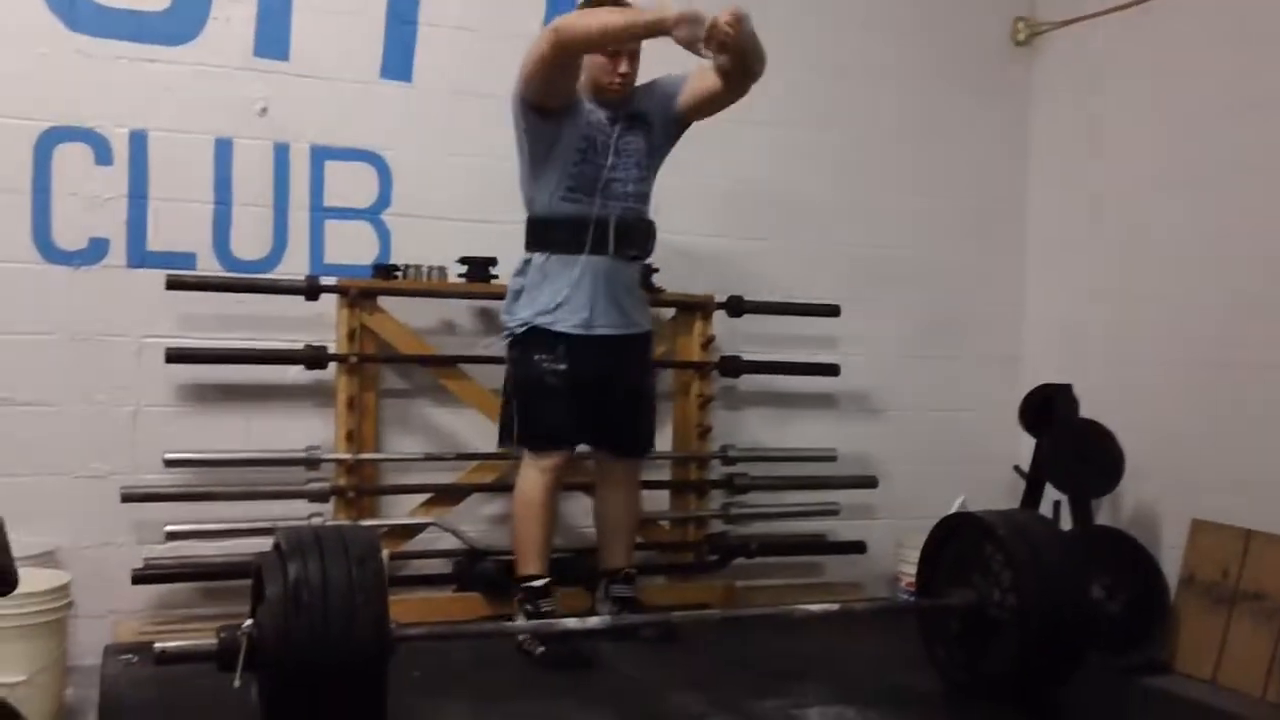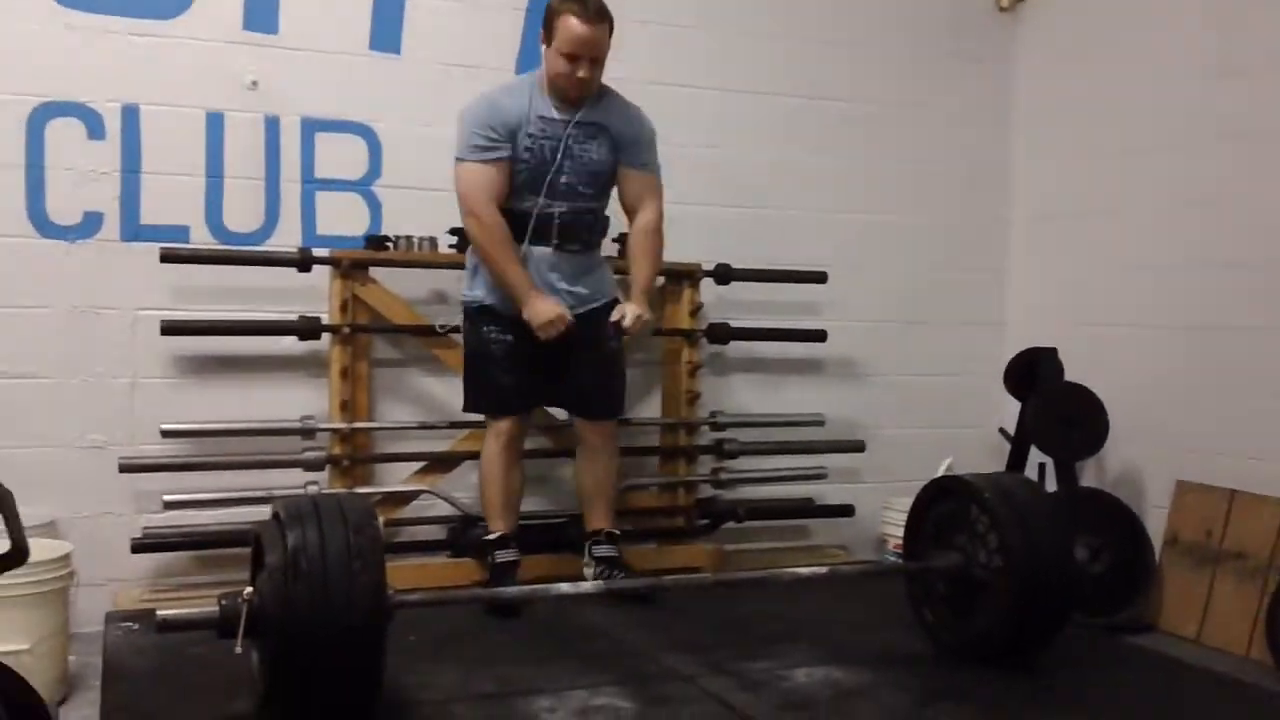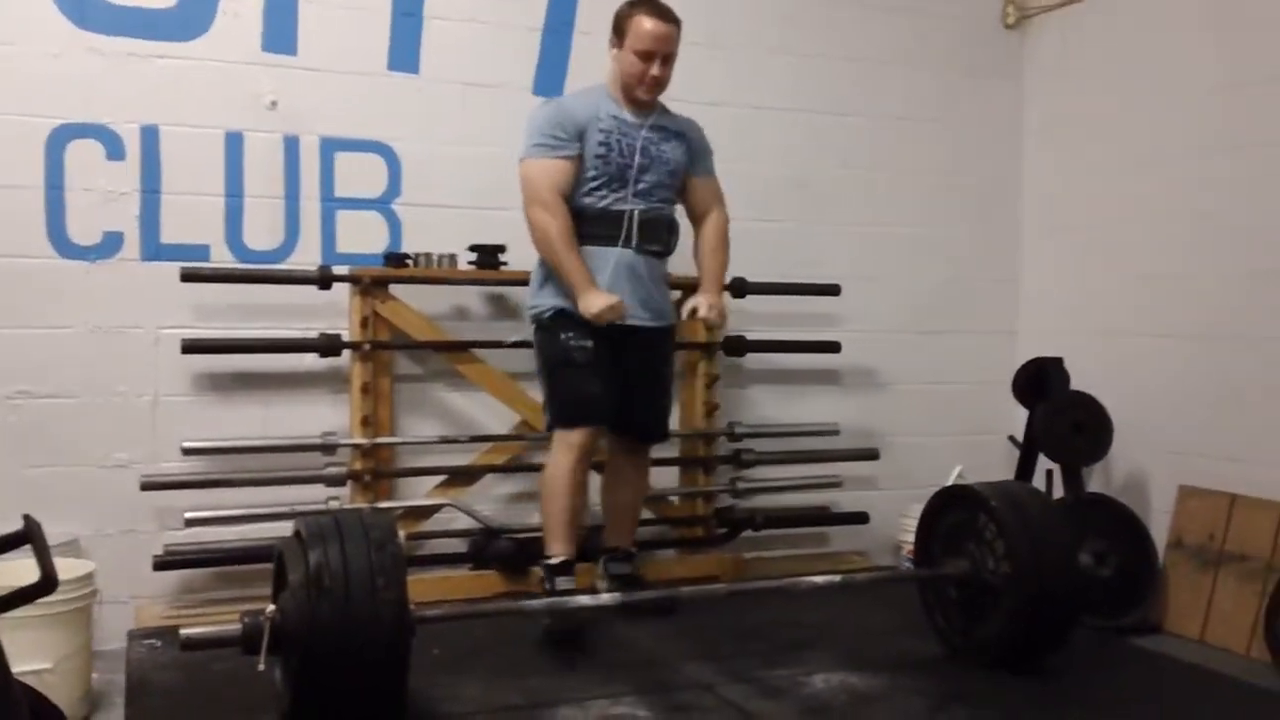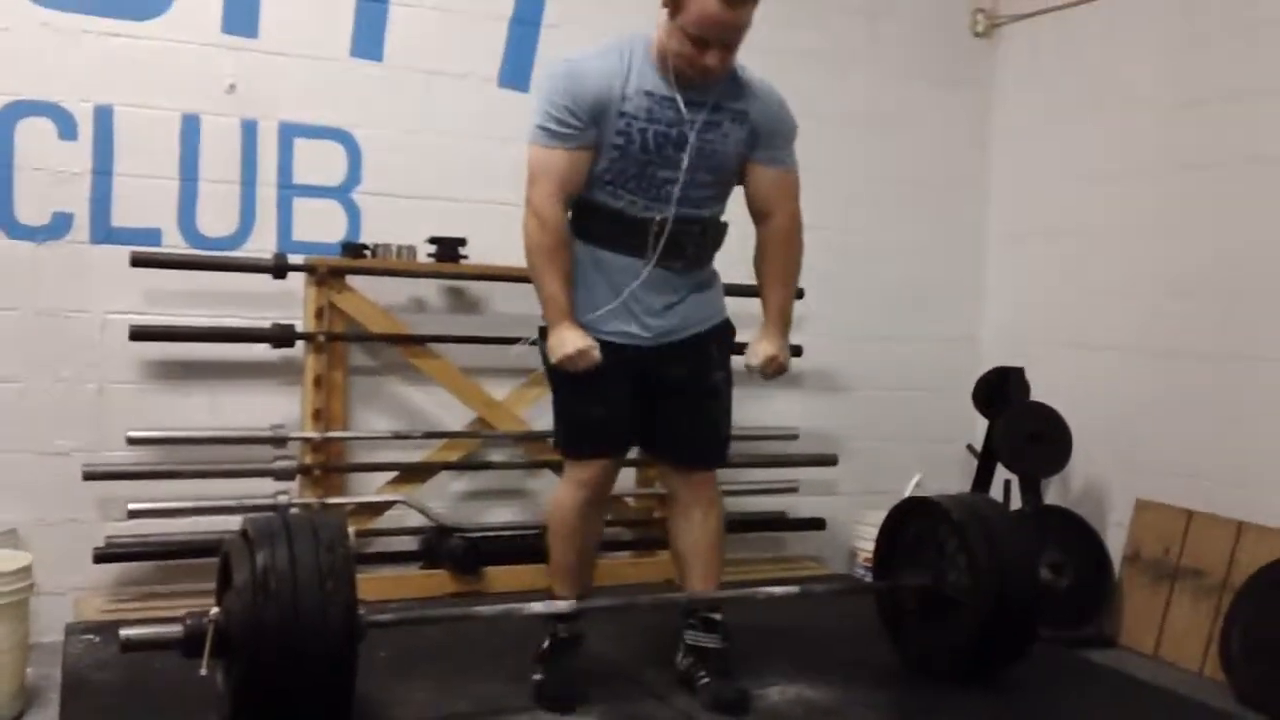
dt=1s
person 1, frame 1
left shoulder: (654, 106)
right shoulder: (548, 101)
left elbow: (740, 75)
left hip: (624, 320)
right hip: (549, 317)
left knee: (623, 460)
right knee: (546, 457)
left ankle: (617, 594)
right ankle: (531, 606)
person 1, frame 2
left shoulder: (628, 122)
right shoulder: (495, 111)
left elbow: (645, 214)
right elbow: (479, 212)
left wrist: (638, 297)
right wrist: (528, 300)
left hip: (589, 298)
right hip: (502, 298)
left knee: (599, 424)
right knee: (506, 423)
left ankle: (602, 552)
right ankle: (502, 559)
person 1, frame 3
left shoulder: (685, 135)
right shoulder: (565, 115)
left elbow: (710, 215)
right elbow: (542, 207)
left wrist: (710, 289)
right wrist: (585, 294)
left hip: (649, 313)
right hip: (573, 308)
left knee: (633, 445)
right knee: (577, 433)
left ankle: (618, 568)
right ankle: (559, 577)
person 1, frame 4
left shoulder: (762, 110)
right shoulder: (588, 80)
left elbow: (778, 220)
right elbow: (546, 206)
left wrist: (775, 328)
right wrist: (561, 321)
left hip: (692, 323)
right hip: (597, 319)
left knee: (696, 477)
right knee: (588, 472)
left ankle: (702, 639)
right ankle: (562, 632)
